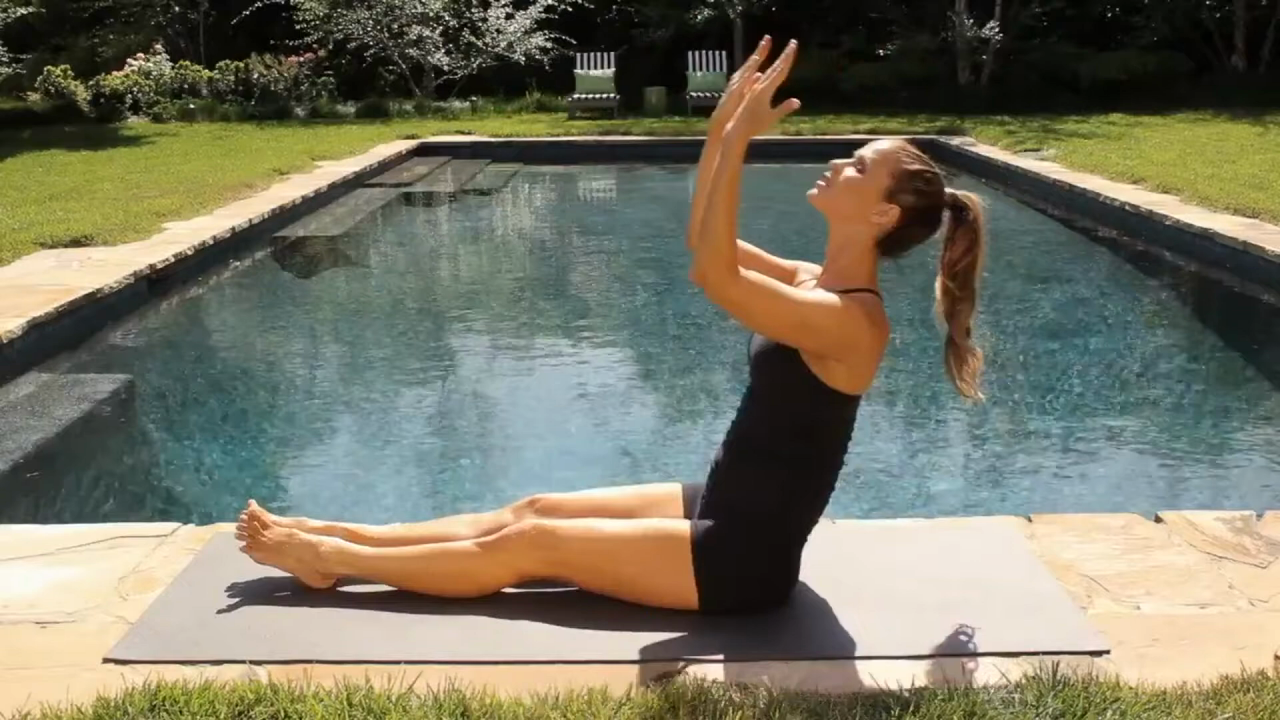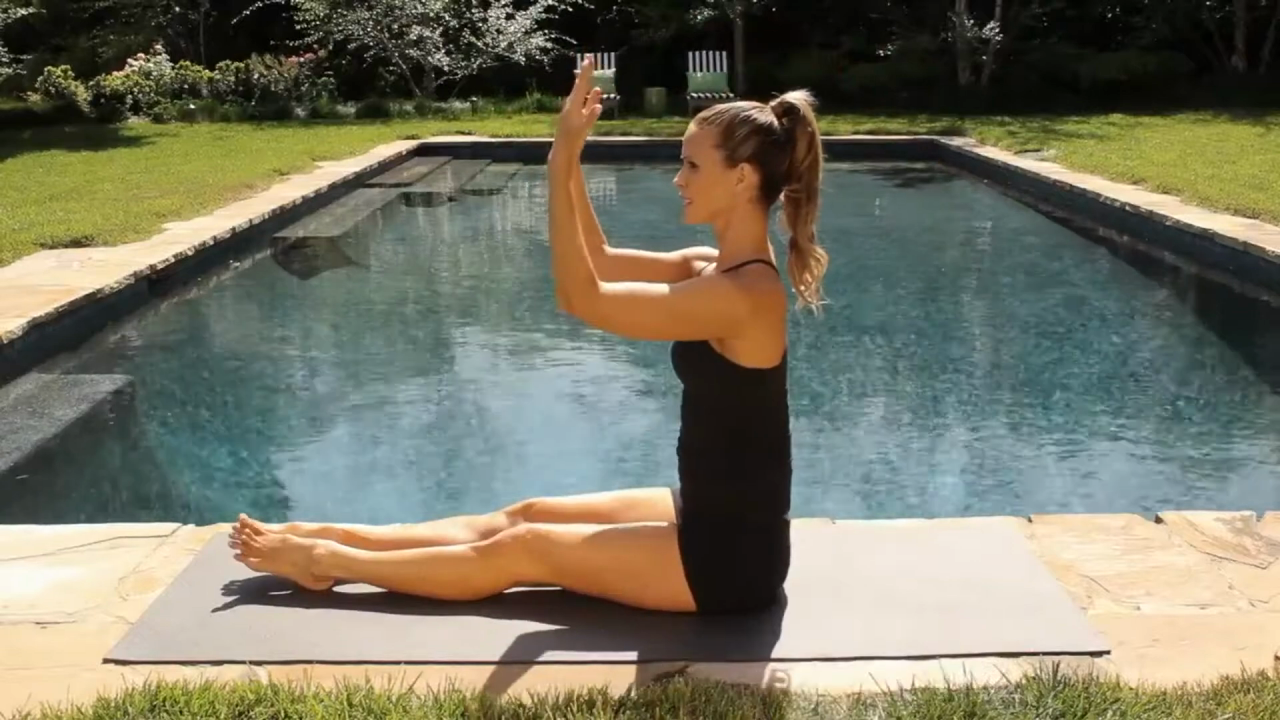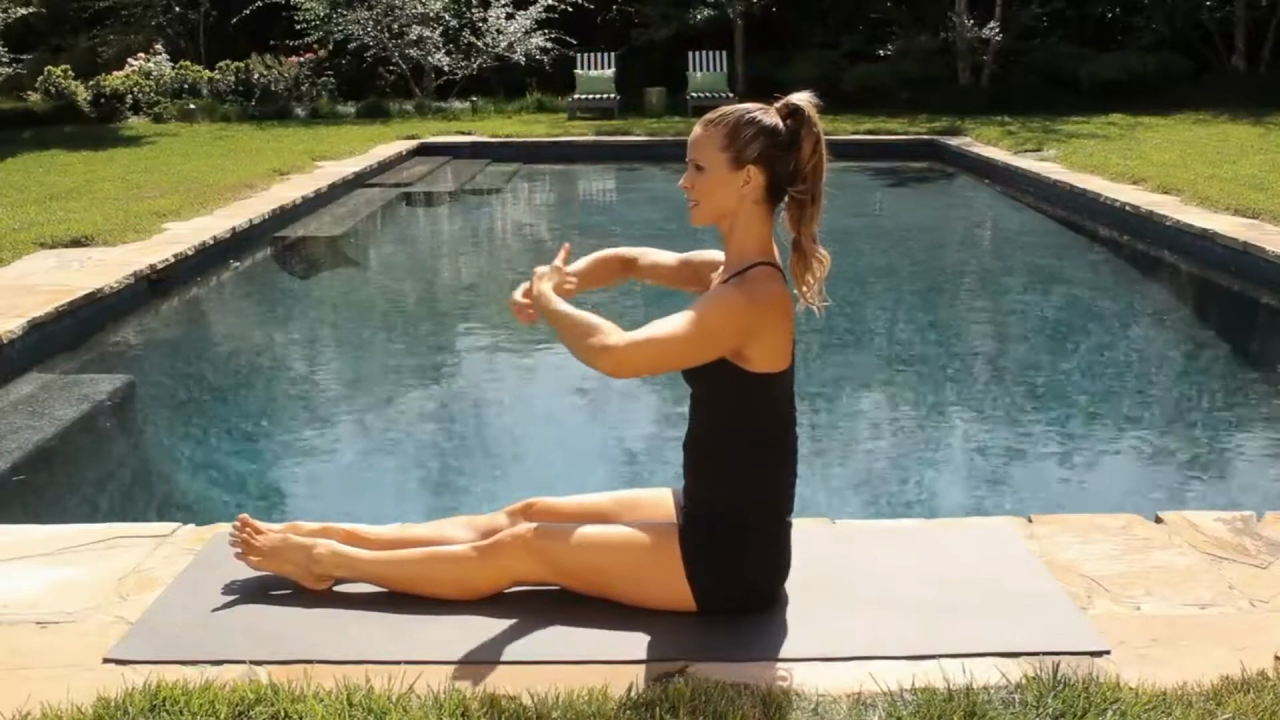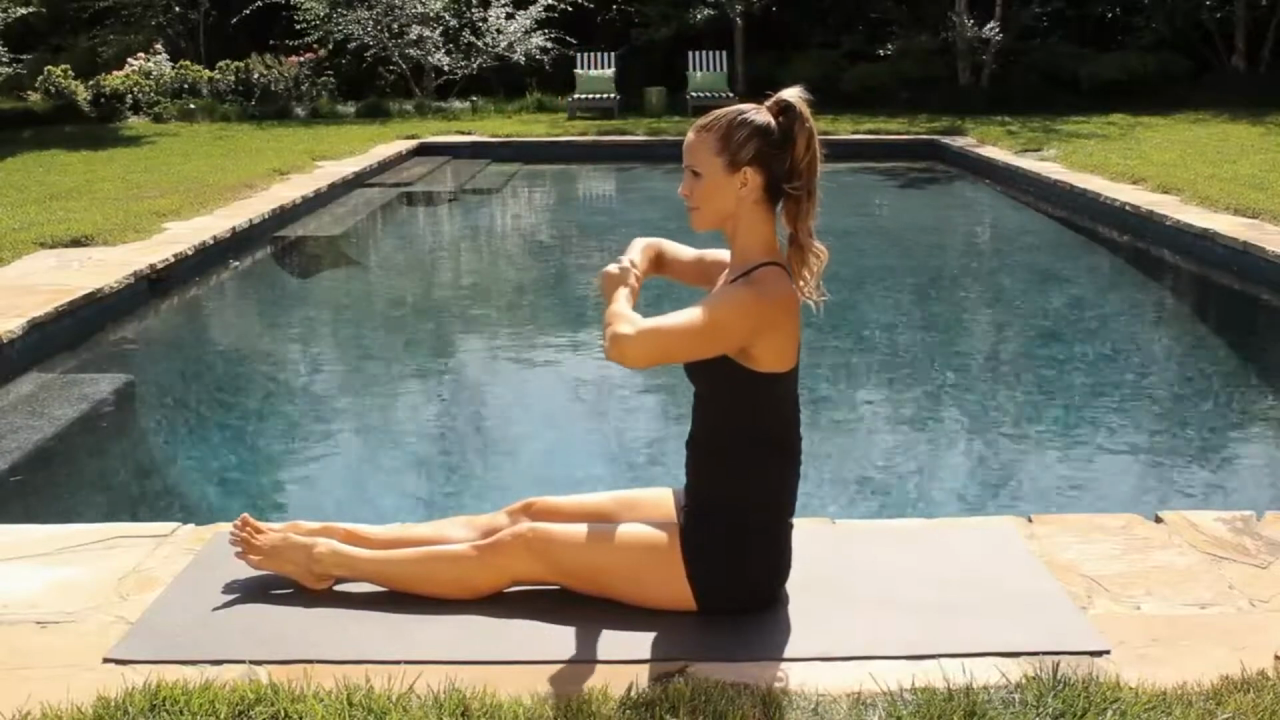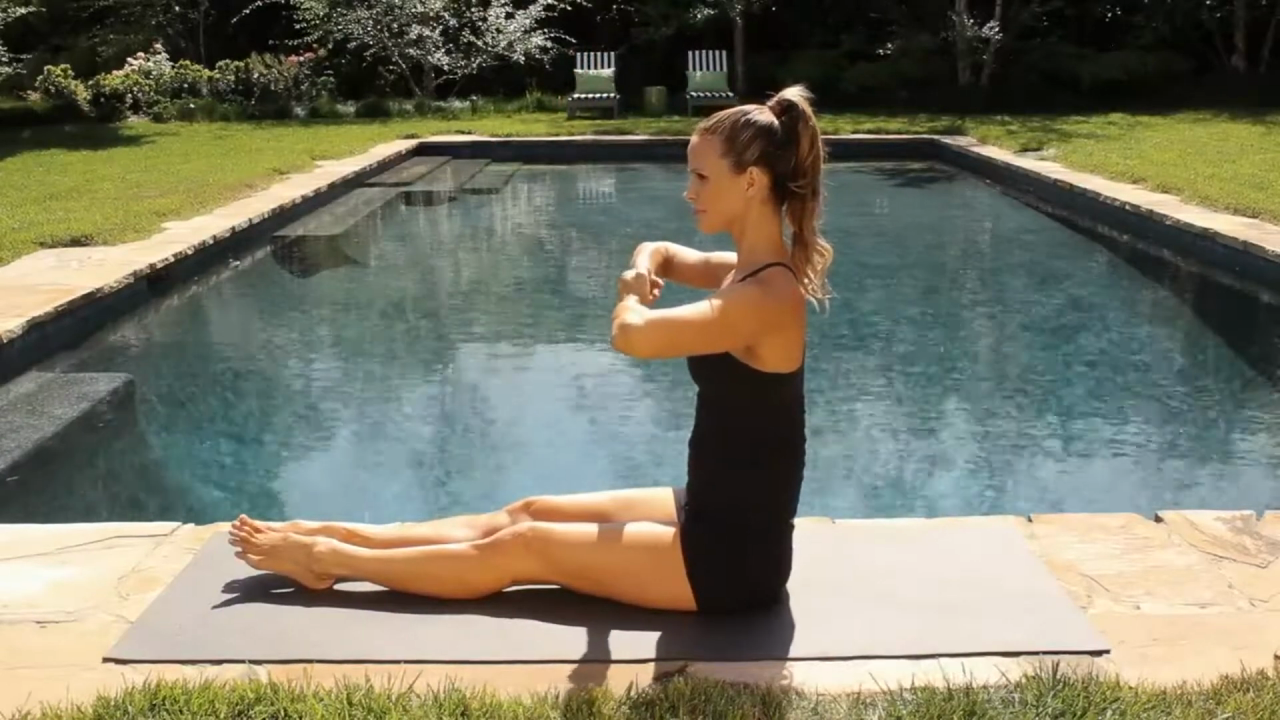
dt=1s
person 1, frame 1
left shoulder: (846, 322)
right shoulder: (816, 282)
left elbow: (710, 270)
right elbow: (710, 249)
left wrist: (735, 137)
right wrist: (724, 126)
left hip: (742, 558)
right hip: (720, 510)
left knee: (528, 545)
right knee: (535, 512)
left ankle: (325, 559)
right ankle: (331, 540)
person 1, frame 2
left shoulder: (740, 294)
right shoulder: (723, 268)
left elbow: (583, 299)
right elbow: (603, 261)
left wrist: (561, 166)
right wrist: (567, 158)
left hip: (731, 553)
right hip: (710, 517)
left knee: (520, 549)
right knee: (527, 515)
left ankle: (329, 562)
right ankle: (331, 537)
person 1, frame 3
left shoulder: (751, 297)
right shoulder: (732, 270)
left elbow: (615, 354)
right elbow: (631, 260)
left wrist: (548, 302)
right wrist: (559, 283)
left hip: (732, 553)
right hip: (712, 515)
left knee: (522, 549)
right knee: (527, 515)
left ankle: (327, 561)
right ankle: (336, 537)
person 1, frame 4
left shoulder: (758, 295)
right shoulder: (742, 269)
left elbow: (626, 344)
right elbow: (650, 250)
left wrist: (618, 294)
right wrist: (629, 272)
left hip: (733, 555)
right hip: (713, 515)
left knee: (521, 549)
right knee: (529, 513)
left ankle: (328, 560)
right ankle: (338, 536)
person 1, frame 5
left shoulder: (765, 296)
right shoulder: (752, 271)
left elbow: (632, 335)
right elbow: (657, 254)
left wrist: (632, 296)
right wrist: (643, 274)
left hip: (733, 555)
right hip: (715, 515)
left knee: (521, 548)
right knee: (528, 512)
left ankle: (330, 560)
right ankle: (340, 535)
